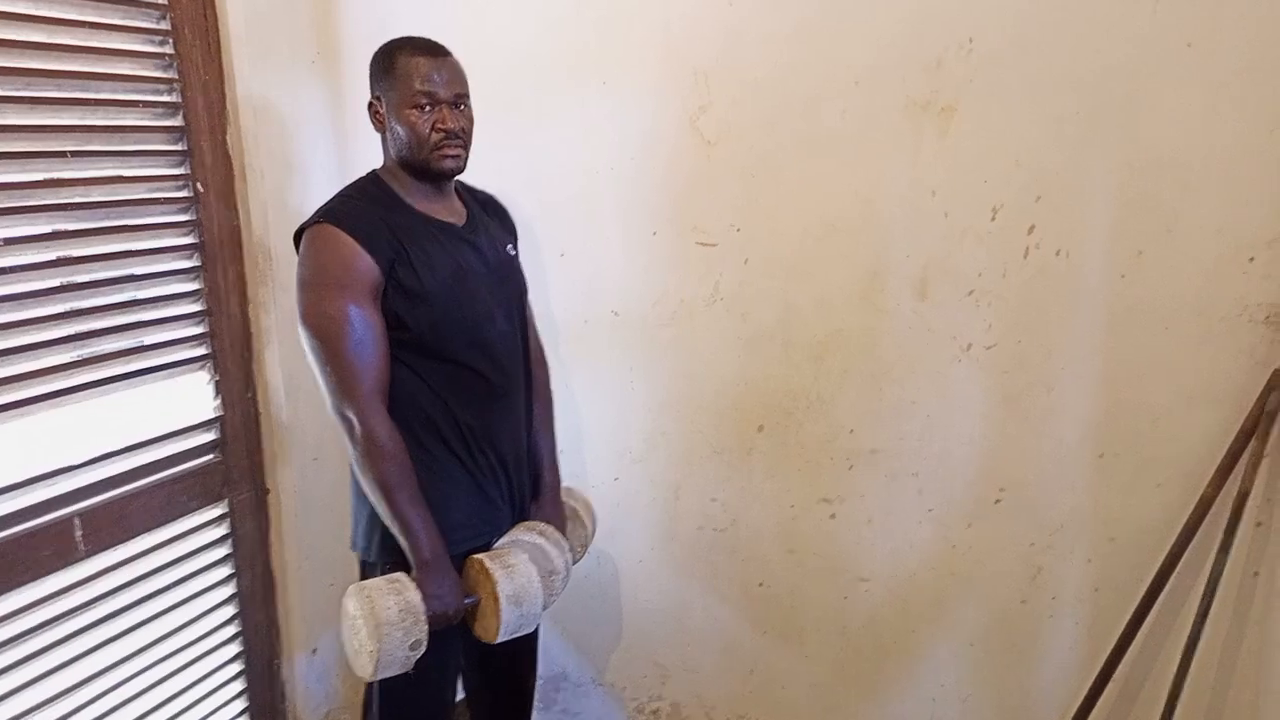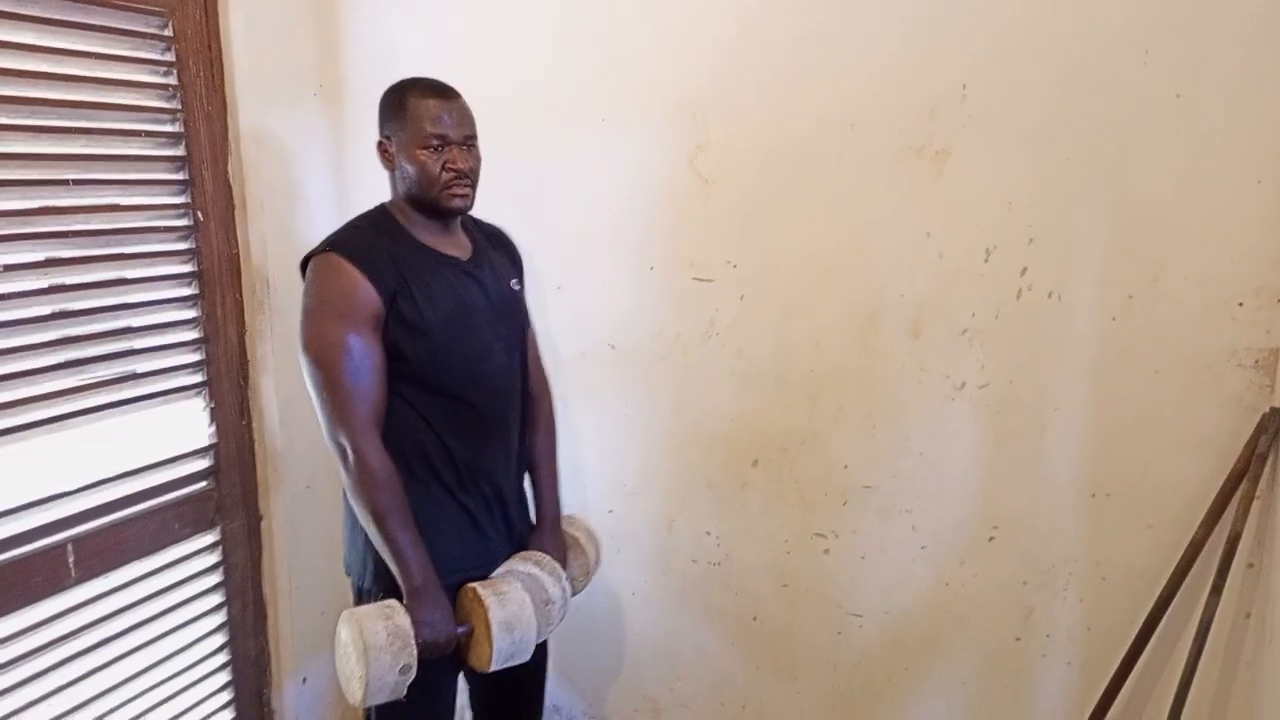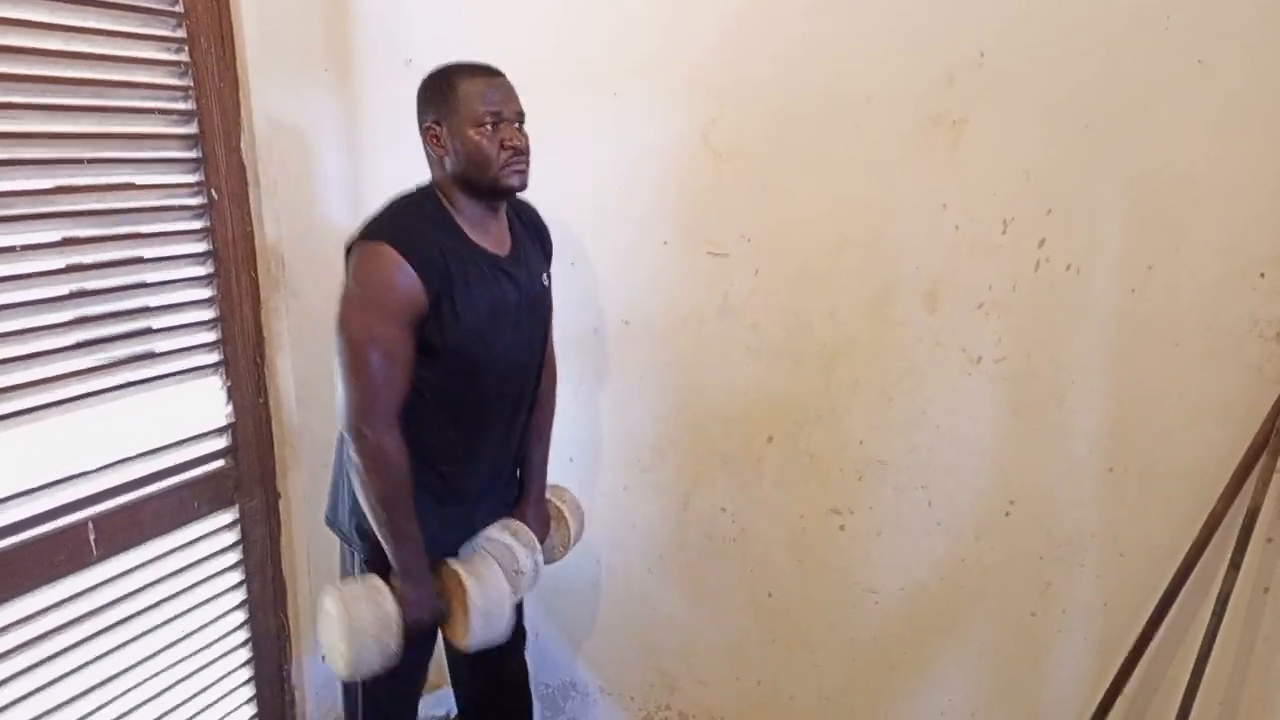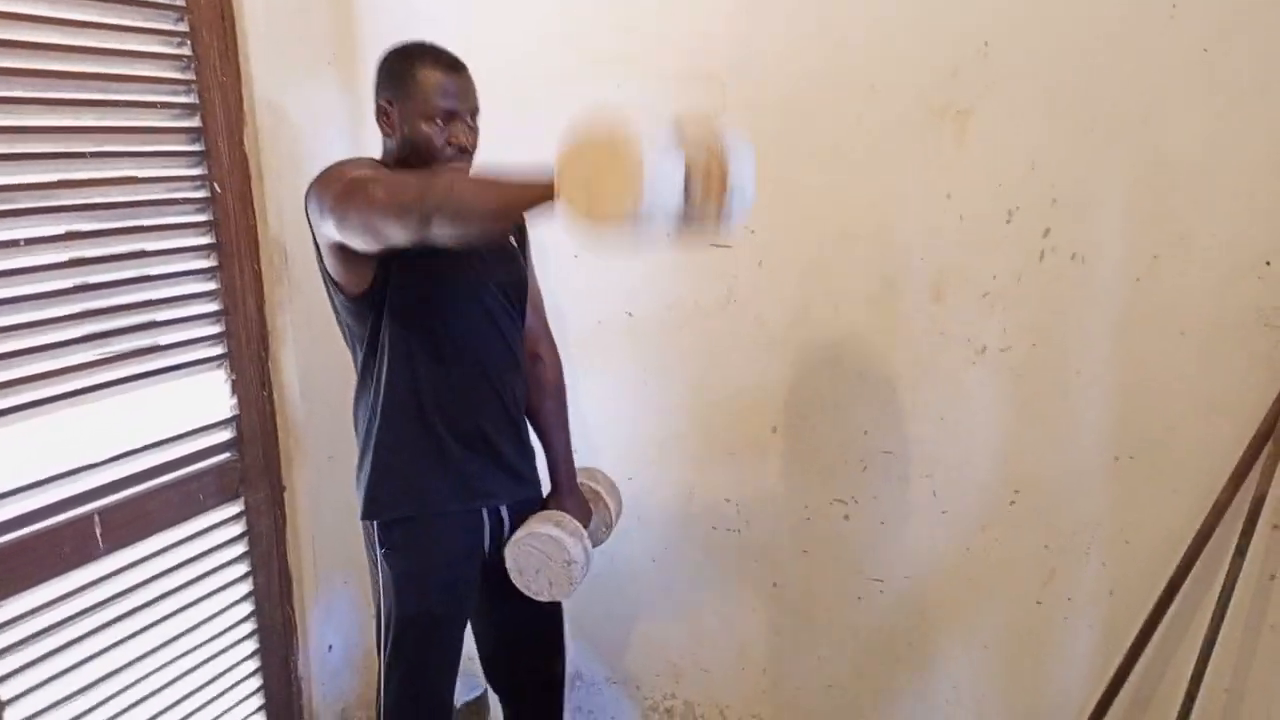
dt=1s
person 1, frame 1
left shoulder: (492, 215)
right shoulder: (344, 239)
right elbow: (362, 416)
left wrist: (549, 489)
right wrist: (427, 557)
left hip: (512, 515)
right hip: (417, 533)
person 1, frame 2
left shoulder: (498, 250)
right shoulder: (348, 270)
right elbow: (358, 444)
left wrist: (549, 521)
right wrist: (419, 584)
left hip: (505, 537)
right hip: (413, 552)
person 1, frame 3
left shoulder: (530, 231)
right shoulder: (393, 253)
right elbow: (370, 429)
left wrist: (531, 495)
right wrist: (408, 571)
left hip: (486, 503)
right hip: (396, 514)
left knee: (499, 665)
person 1, frame 4
left shoulder: (497, 213)
right shoulder: (346, 196)
left elbow: (536, 351)
right elbow: (434, 210)
left wrist: (565, 483)
left hip: (511, 489)
right hip: (418, 501)
